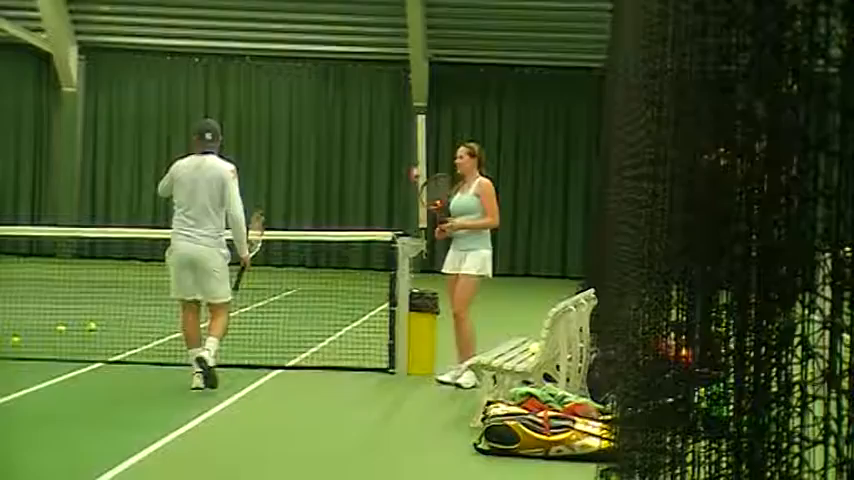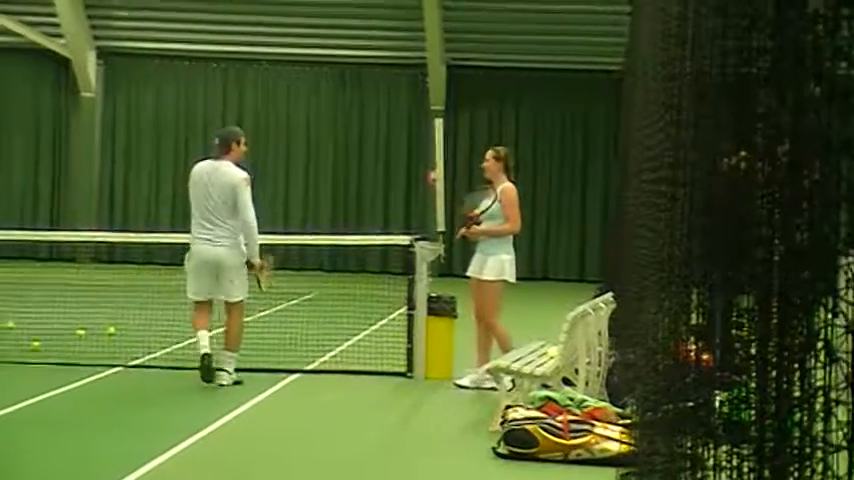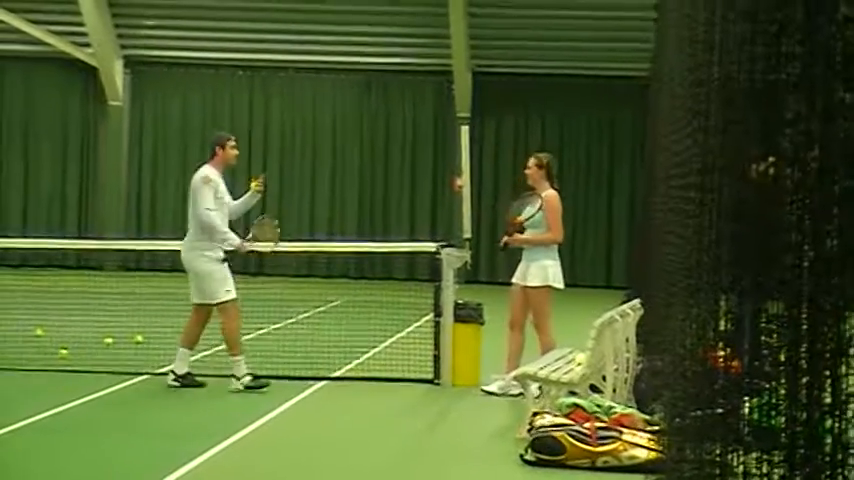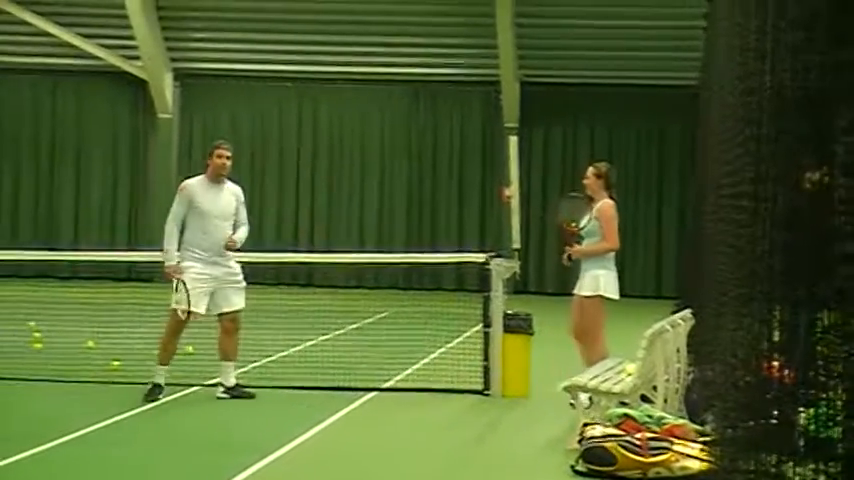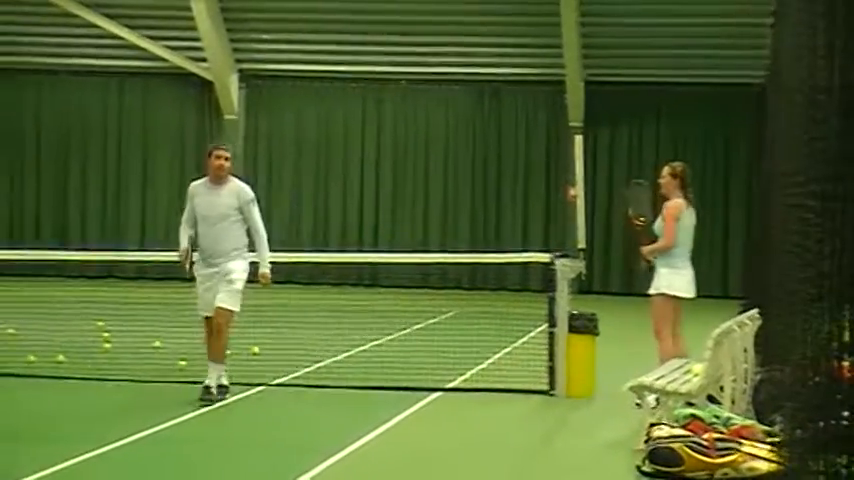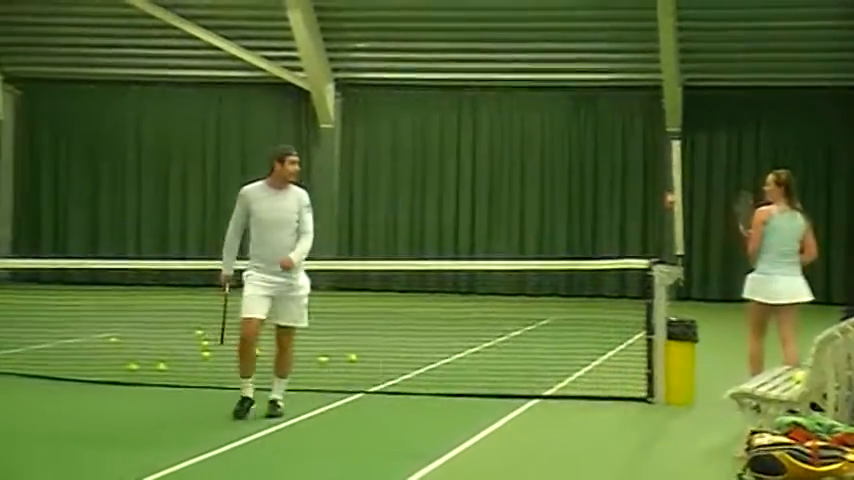
dt=0.5s
person 1, frame 1
left shoulder: (179, 167)
right shoulder: (227, 169)
left elbow: (162, 191)
right elbow: (236, 213)
right wrist: (243, 250)
left hip: (181, 246)
right hip: (211, 249)
left knee: (189, 310)
right knee: (219, 311)
left ankle: (198, 372)
right ankle: (207, 353)
person 1, frame 2
left shoulder: (197, 170)
right shoulder: (239, 177)
right elbow: (248, 219)
right wrist: (254, 255)
left hip: (200, 249)
right hip: (229, 251)
left knee: (201, 308)
right knee: (234, 310)
left ankle: (205, 350)
right ankle: (227, 370)
person 1, frame 3
left shoulder: (217, 180)
right shoulder: (206, 176)
left elbow: (230, 211)
right elbow: (205, 214)
left wrist: (252, 195)
right wrist: (233, 241)
left hip: (207, 254)
right hip: (205, 254)
left knee: (201, 312)
right knee: (230, 310)
left ankle: (179, 371)
right ankle: (241, 374)
person 1, frame 4
left shoulder: (235, 191)
right shoulder: (190, 187)
left elbow: (243, 225)
right elbow: (172, 223)
left wrist: (237, 239)
right wrist: (170, 260)
left hip: (226, 267)
right hip: (194, 266)
left knee: (231, 325)
right knee: (176, 323)
left ankle: (228, 383)
right ankle: (158, 380)
person 1, frame 5
left shoulder: (241, 191)
right shoulder: (195, 189)
left elbow: (257, 229)
right elbow: (187, 223)
left wrist: (264, 265)
right wrist: (185, 247)
left hip: (233, 264)
right hip: (205, 267)
left knee: (219, 324)
right knee: (212, 327)
left ankle: (210, 383)
right ankle: (222, 381)
person 1, frame 6
left shoulder: (300, 196)
right shoulder: (249, 193)
left elbow: (307, 235)
right elbow: (234, 232)
left wrist: (295, 257)
right wrist: (227, 268)
left hip: (290, 277)
right hip: (258, 275)
left knee: (285, 341)
right knee: (246, 336)
left ankle: (276, 398)
right ankle: (246, 395)
person 2, frame 1
left shoulder: (484, 185)
right shoulder: (458, 188)
left elbow: (493, 220)
left wrist: (462, 224)
right wrist: (445, 230)
left hip: (476, 253)
right hip: (456, 252)
left knee: (460, 311)
right knee: (456, 313)
left ankle: (472, 368)
right ankle: (461, 367)
person 2, frame 2
left shoulder: (508, 189)
right shoulder: (490, 190)
left elbow: (514, 227)
left wrist: (483, 231)
right wrist: (472, 232)
left hip: (498, 258)
right hip: (481, 256)
left knee: (490, 319)
right knee: (479, 318)
right ankle: (482, 373)
person 2, frame 3
left shoulder: (551, 197)
left elbow: (556, 236)
left wrist: (525, 239)
right wrist: (516, 240)
left hip: (542, 266)
right hip: (526, 265)
left knee: (541, 326)
right knee: (515, 323)
right ankle: (510, 380)
person 2, frame 4
left shoulder: (606, 206)
right shoulder: (595, 206)
left elbow: (612, 244)
left wrist: (583, 250)
right wrist: (578, 251)
left hip: (599, 275)
right hip: (588, 275)
left knee: (594, 337)
right knee: (578, 332)
person 2, frame 5
left shoulder: (671, 206)
right shoulder: (687, 207)
left elbow: (667, 243)
left wrist: (648, 249)
right wrist: (654, 251)
left hip: (669, 273)
right hip: (680, 272)
left knee: (662, 334)
right knee: (674, 335)
person 2, frame 6
left shoulder: (763, 213)
right shoulder: (801, 218)
left elbow: (752, 250)
right elbow: (812, 253)
left wrist: (757, 259)
left hip: (765, 280)
right hip: (792, 282)
left knee: (756, 337)
right knee: (788, 340)
